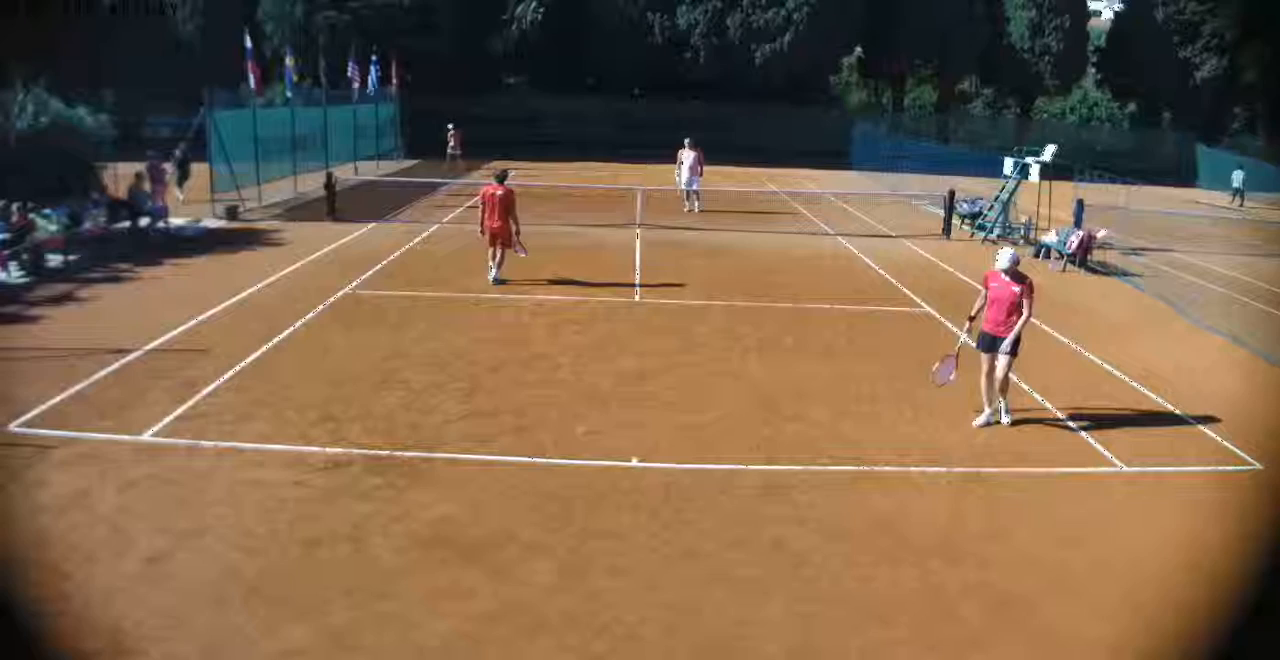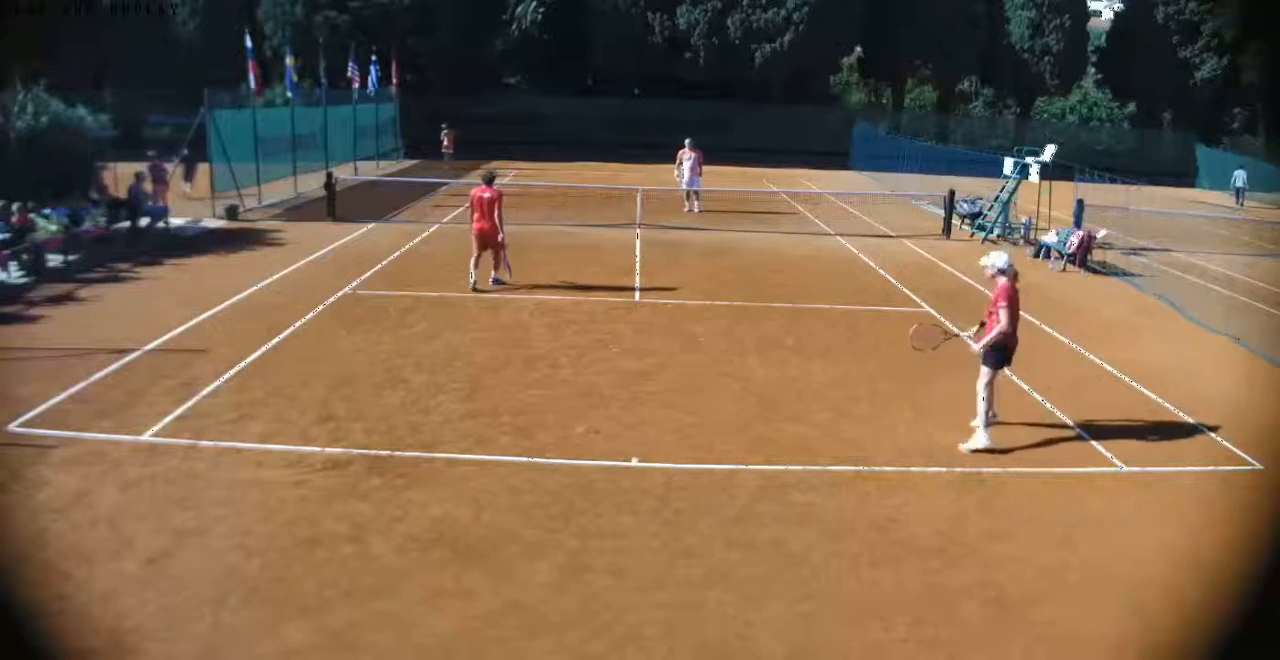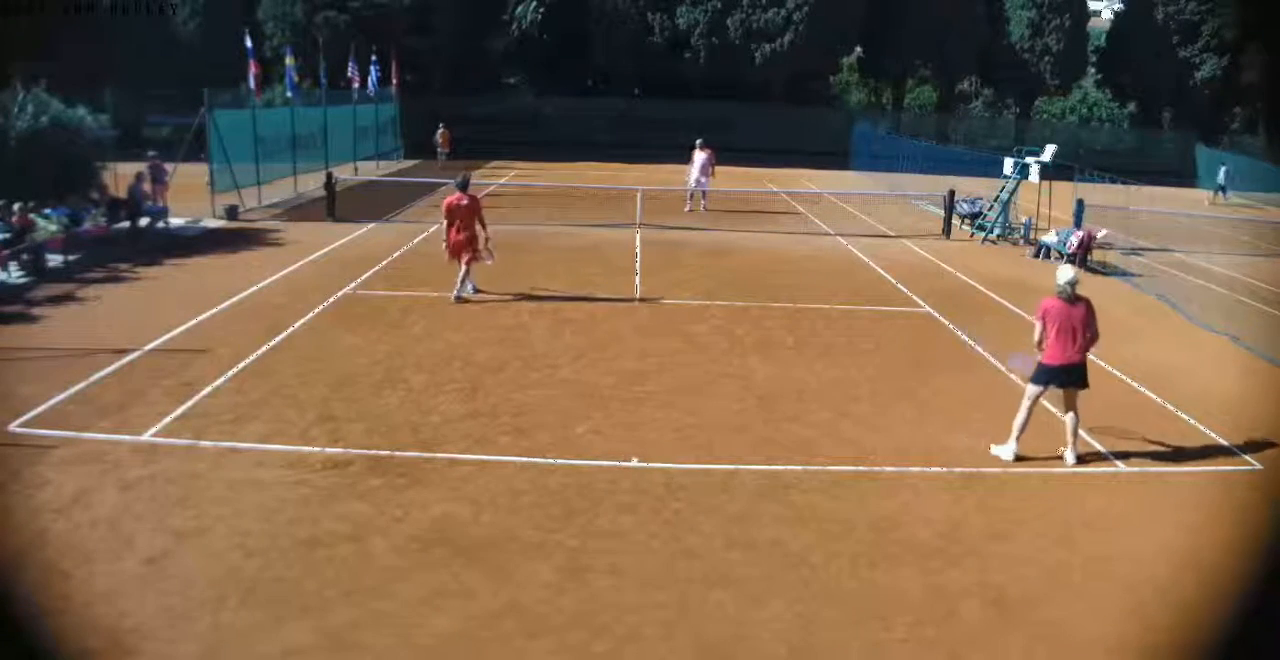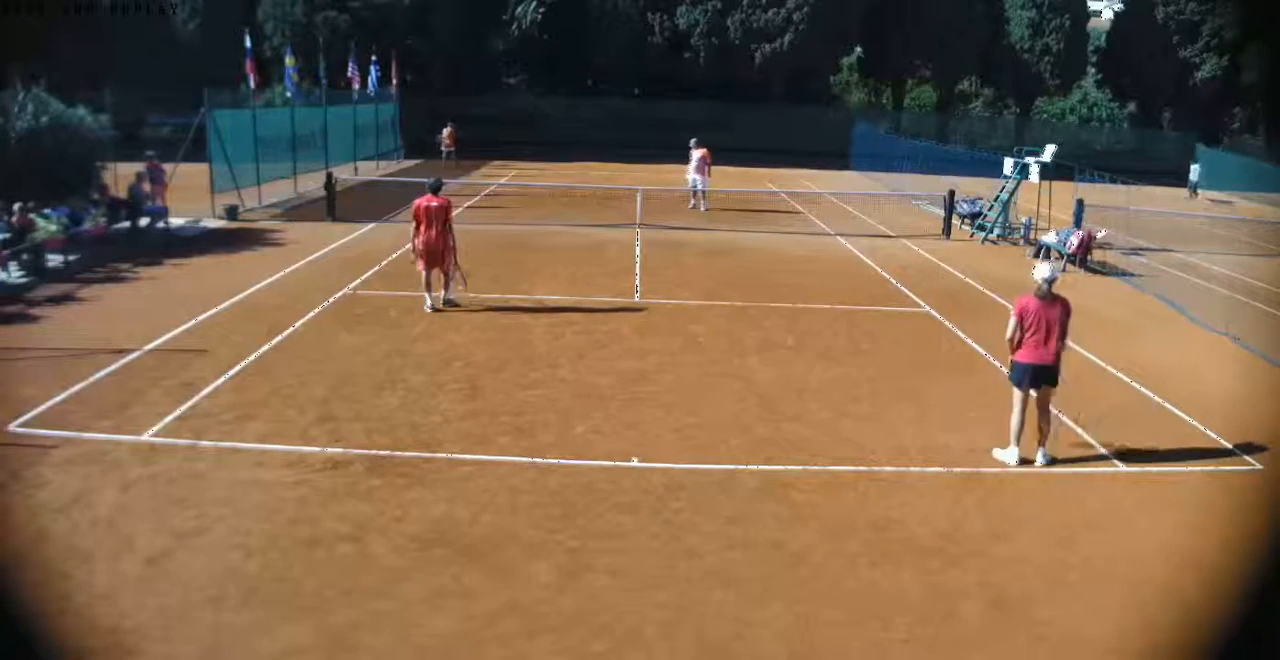
dt=1s
person 1, frame 1
left shoulder: (1025, 282)
right shoulder: (990, 276)
left elbow: (1026, 314)
left wrist: (1012, 337)
right wrist: (970, 320)
left hip: (1009, 336)
right hip: (988, 331)
left knee: (1001, 375)
right knee: (986, 372)
left ankle: (1002, 403)
right ankle: (988, 411)
person 1, frame 2
left shoulder: (1003, 289)
right shoulder: (1007, 287)
left elbow: (1004, 325)
left wrist: (983, 342)
right wrist: (980, 327)
left hip: (999, 344)
right hip: (1006, 344)
left knee: (982, 386)
right knee: (987, 379)
left ankle: (982, 436)
right ankle: (988, 415)
person 1, frame 3
left shoulder: (1046, 304)
right shoulder: (1085, 305)
left elbow: (1037, 338)
right elbow: (1094, 336)
left wrist: (1042, 352)
left hip: (1051, 363)
right hip: (1076, 364)
left knee: (1028, 402)
right knee: (1071, 407)
left ankle: (1011, 447)
right ankle: (1070, 451)
person 1, frame 4
left shoulder: (1023, 302)
right shoulder: (1064, 305)
left elbow: (1010, 336)
right elbow: (1063, 339)
left wrist: (1013, 353)
left hip: (1025, 361)
right hip: (1050, 363)
left knee: (1019, 407)
right knee: (1044, 408)
left ankle: (1013, 451)
right ankle: (1041, 452)
